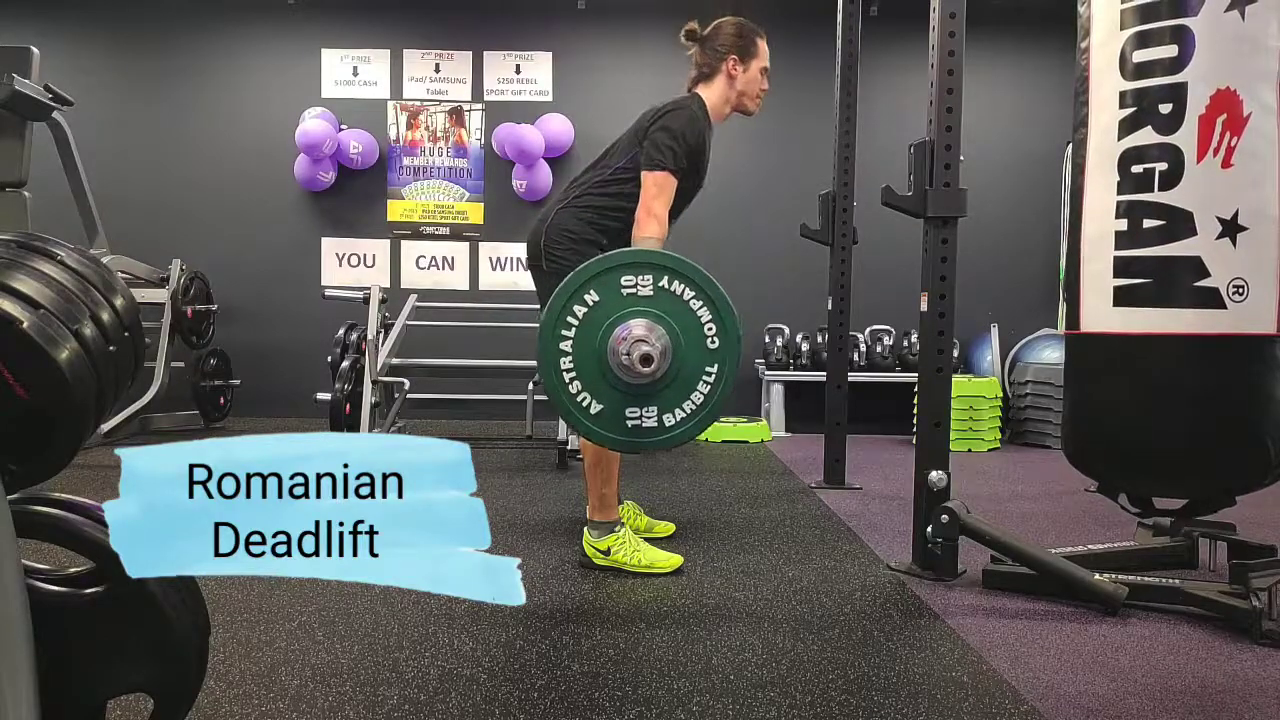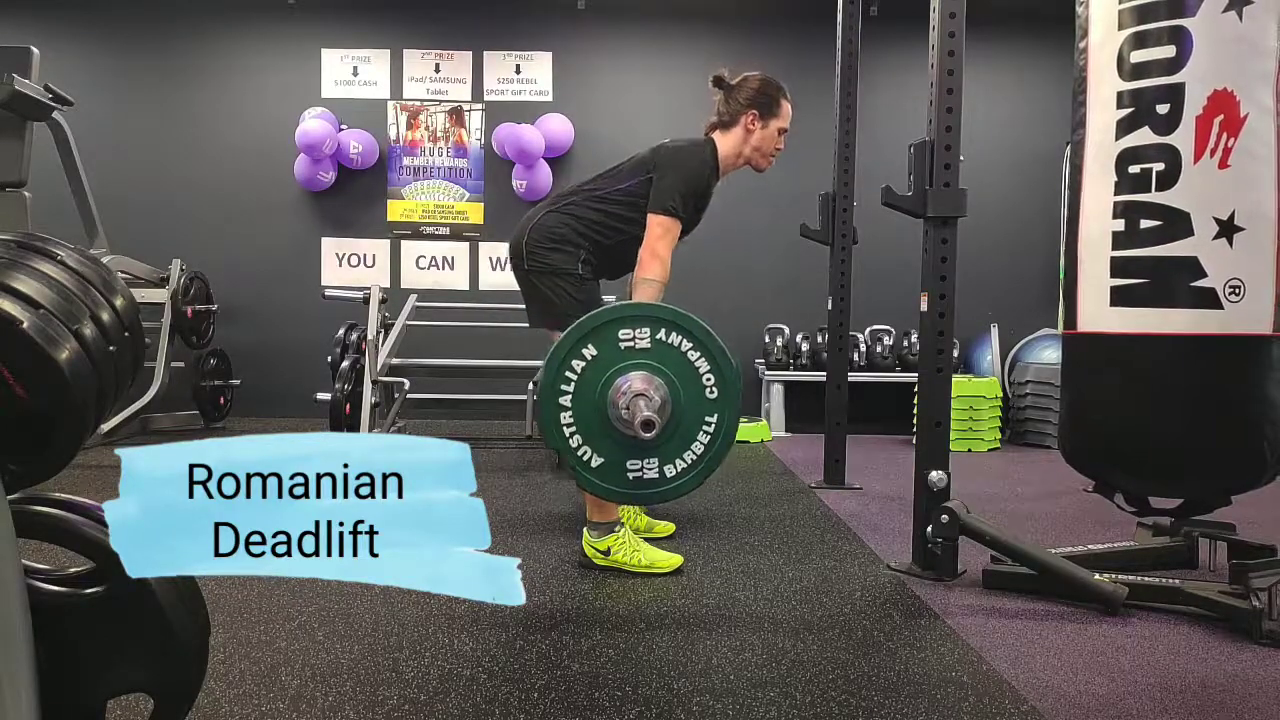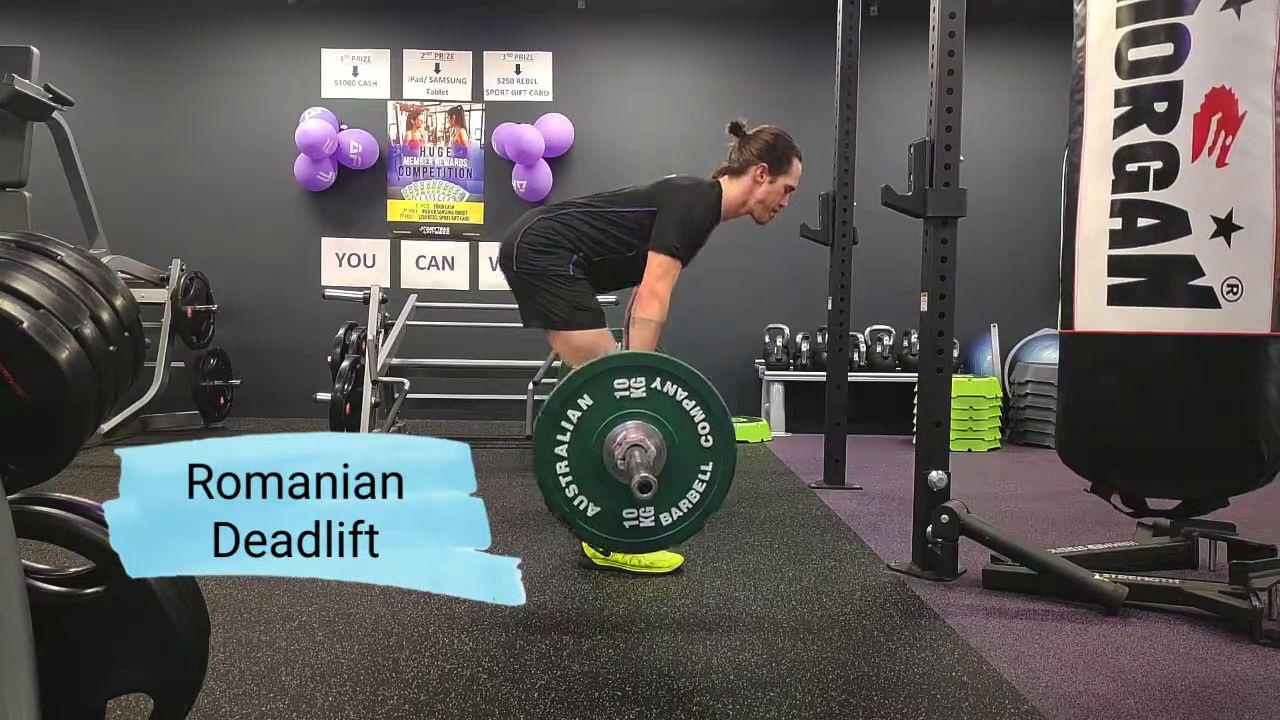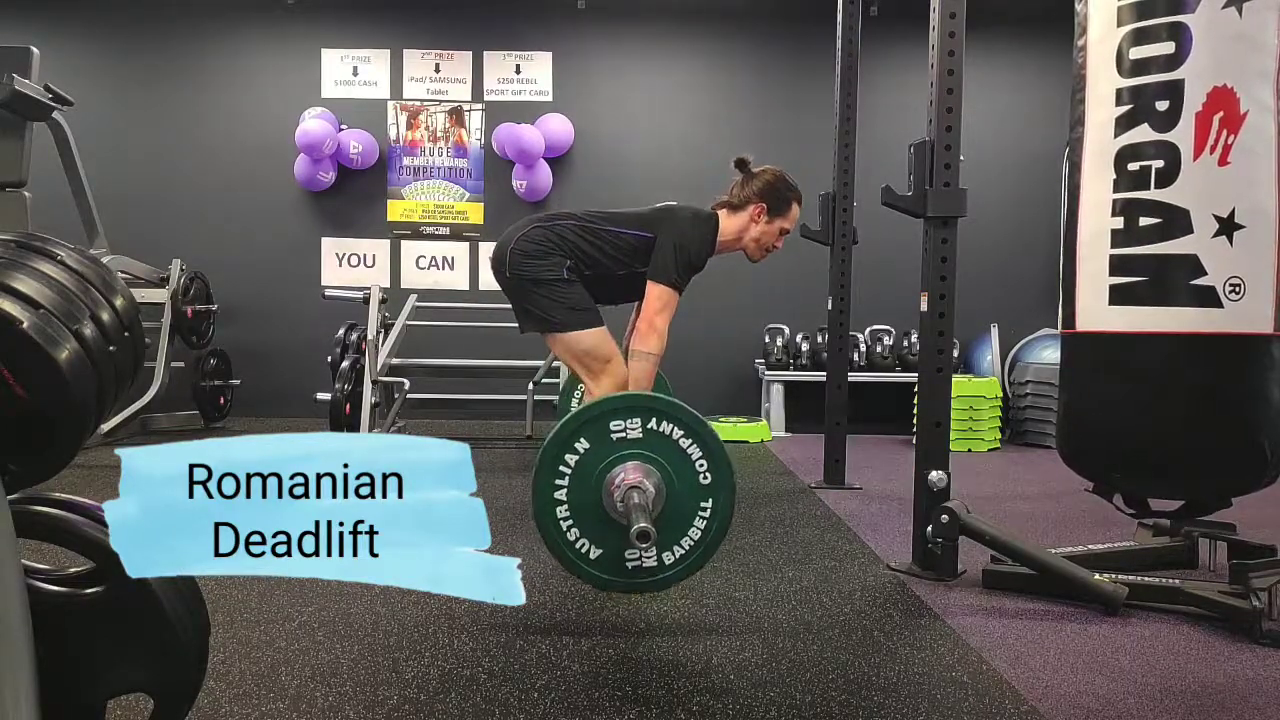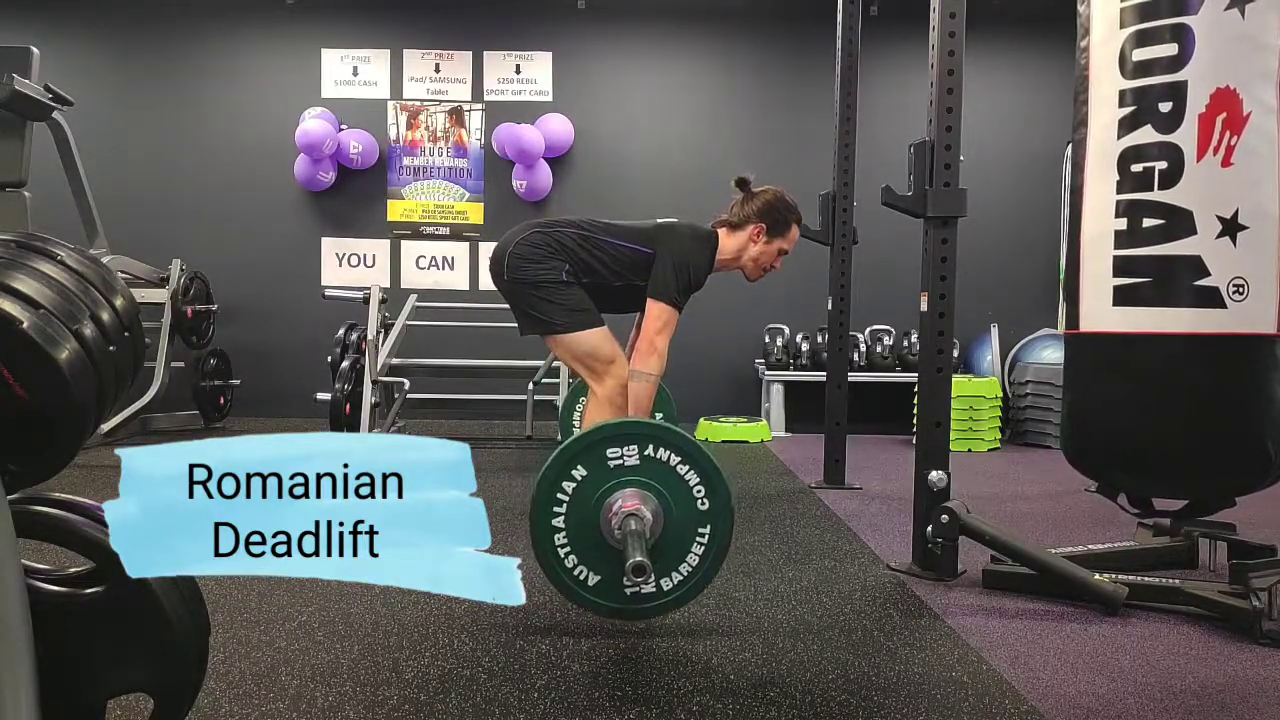
dt=0.5s
person 1, frame 1
left shoulder: (691, 123)
right shoulder: (684, 121)
left elbow: (651, 214)
right elbow: (650, 215)
left hip: (575, 246)
right hip: (573, 247)
left ankle: (610, 509)
right ankle: (604, 535)
person 1, frame 2
left shoulder: (695, 163)
right shoulder: (692, 163)
left elbow: (648, 253)
right elbow: (654, 255)
left hip: (553, 249)
right hip: (553, 250)
left ankle: (611, 508)
right ankle: (604, 536)
person 1, frame 3
left shoulder: (696, 201)
right shoulder: (694, 203)
left elbow: (645, 290)
right elbow: (654, 295)
left hip: (539, 252)
right hip: (542, 254)
person 1, frame 4
left shoulder: (691, 231)
right shoulder: (690, 234)
left elbow: (645, 322)
right elbow: (652, 327)
left hip: (530, 253)
right hip: (535, 255)
left knee: (607, 379)
right knee: (610, 382)
person 1, frame 5
left shoulder: (690, 249)
right shoulder: (688, 252)
left elbow: (643, 339)
right elbow: (651, 347)
left hip: (527, 256)
right hip: (531, 259)
left knee: (610, 379)
right knee: (613, 381)
